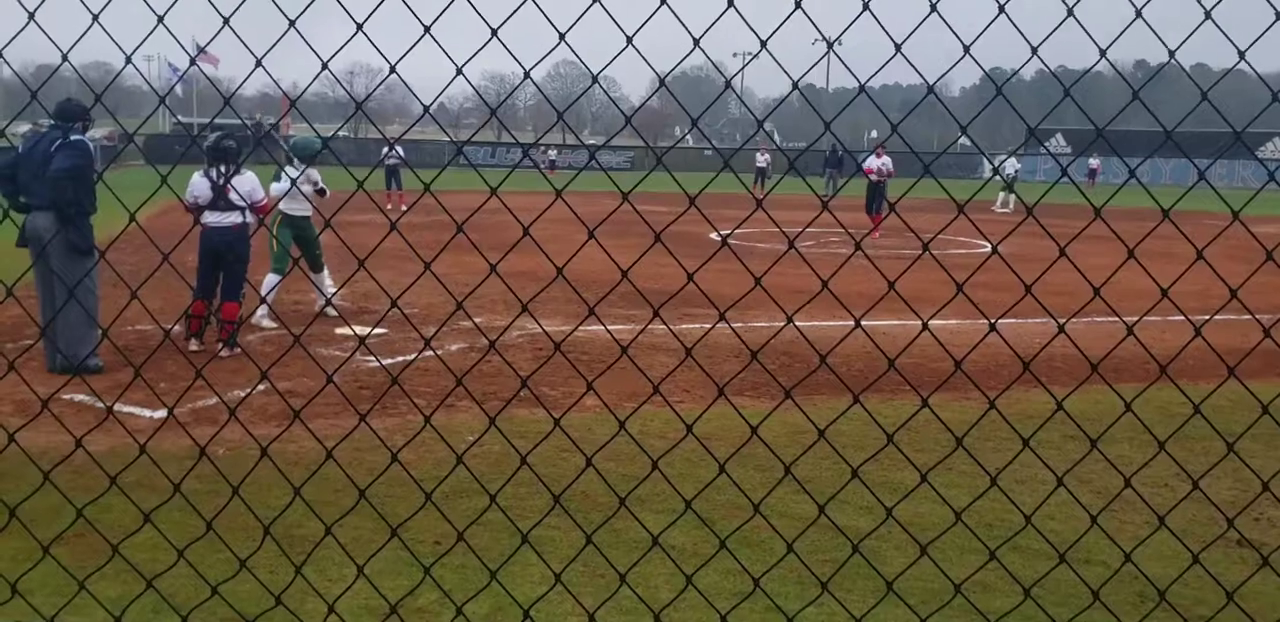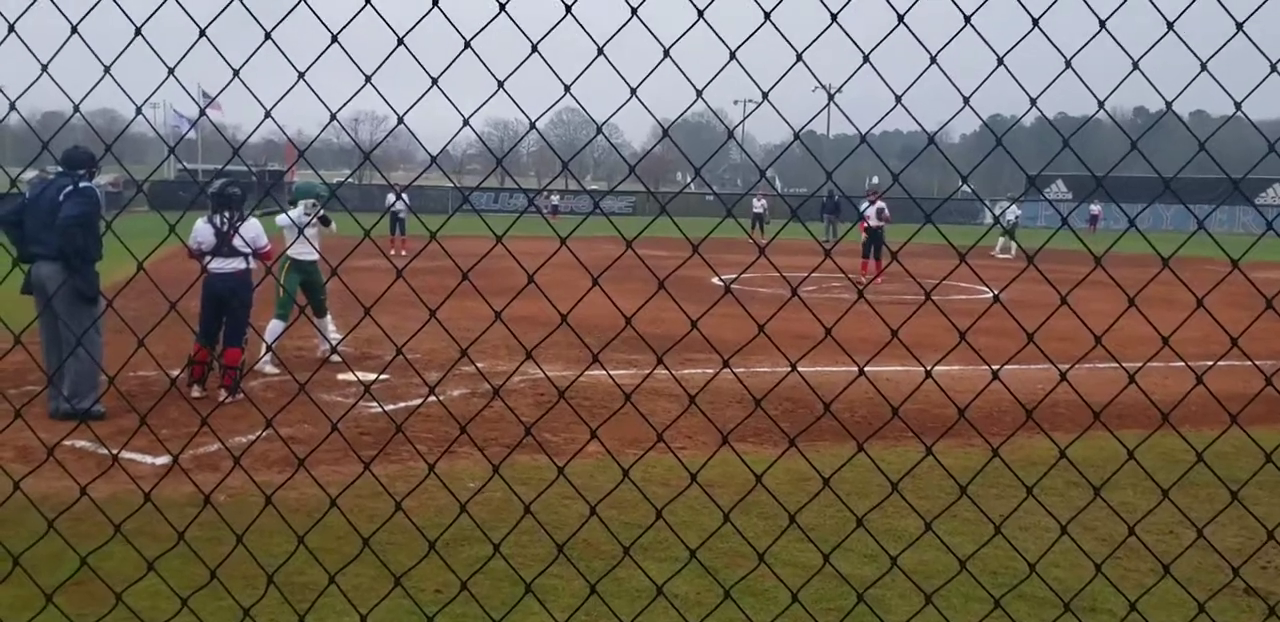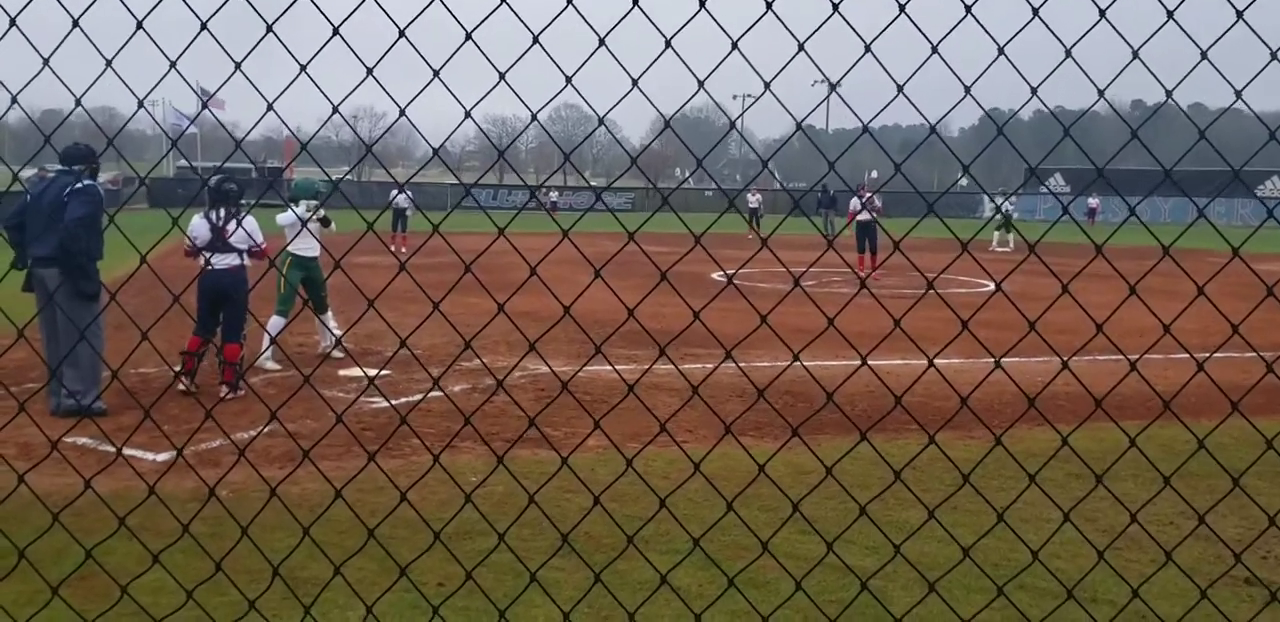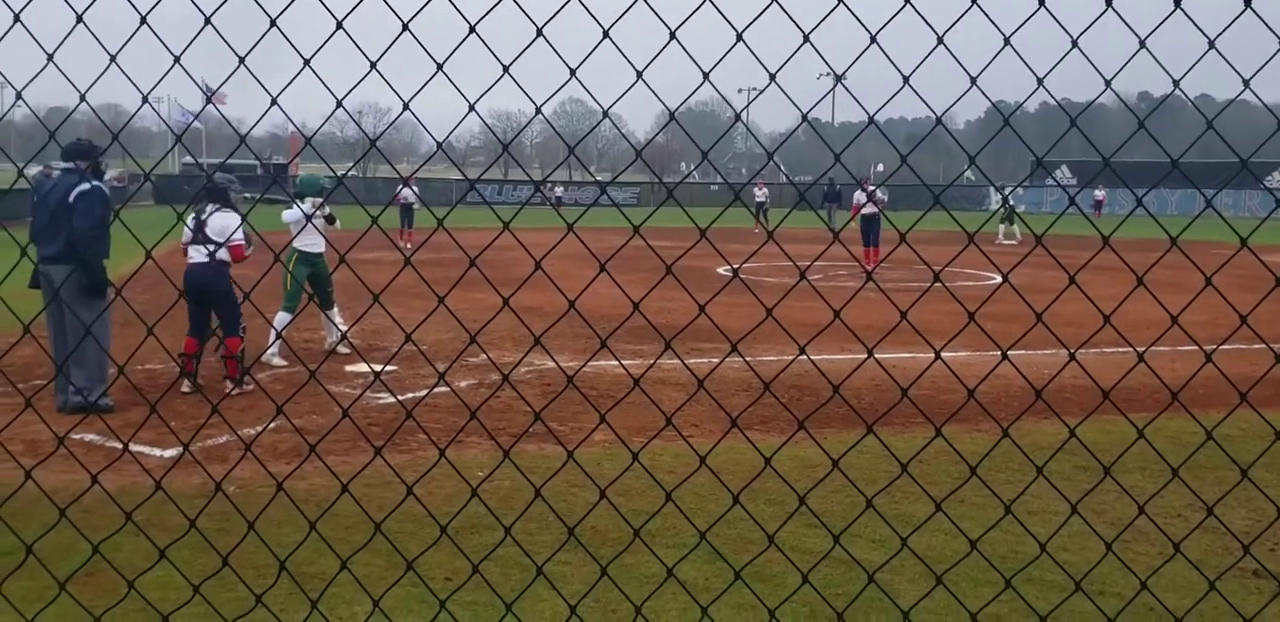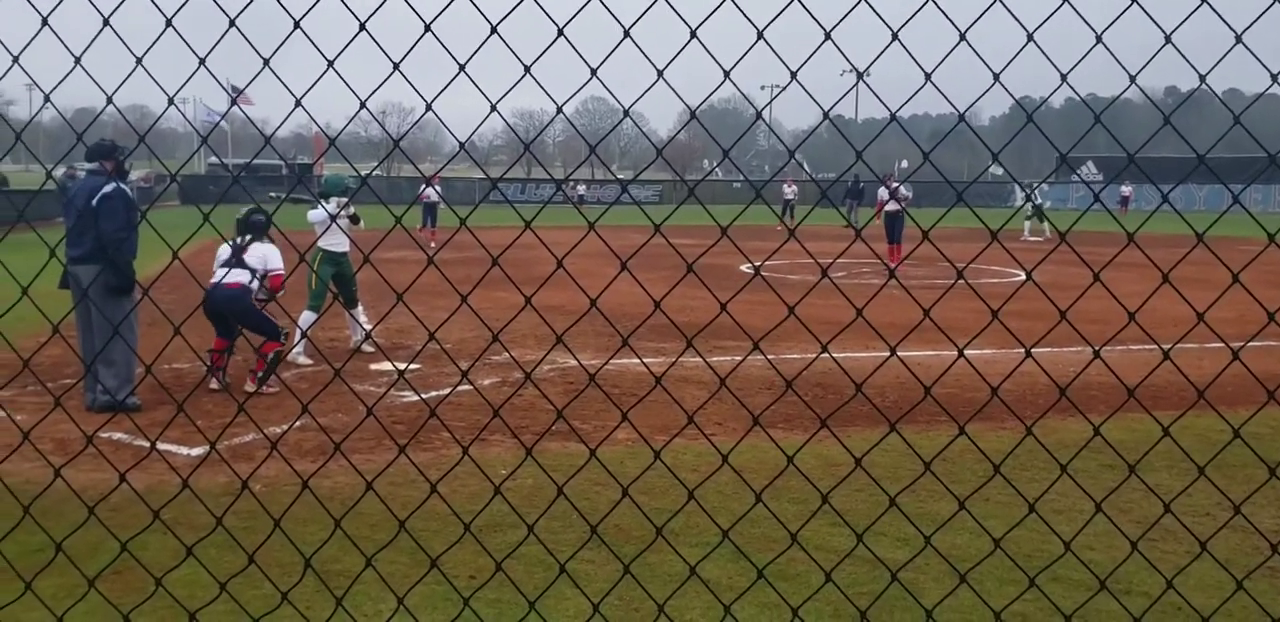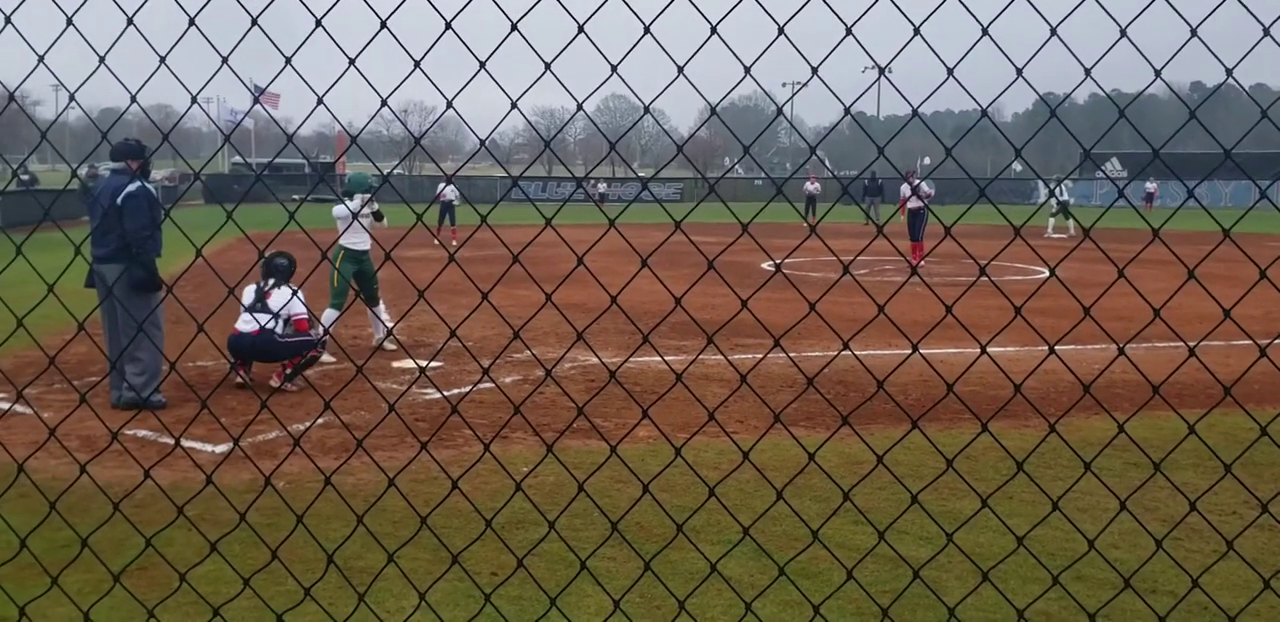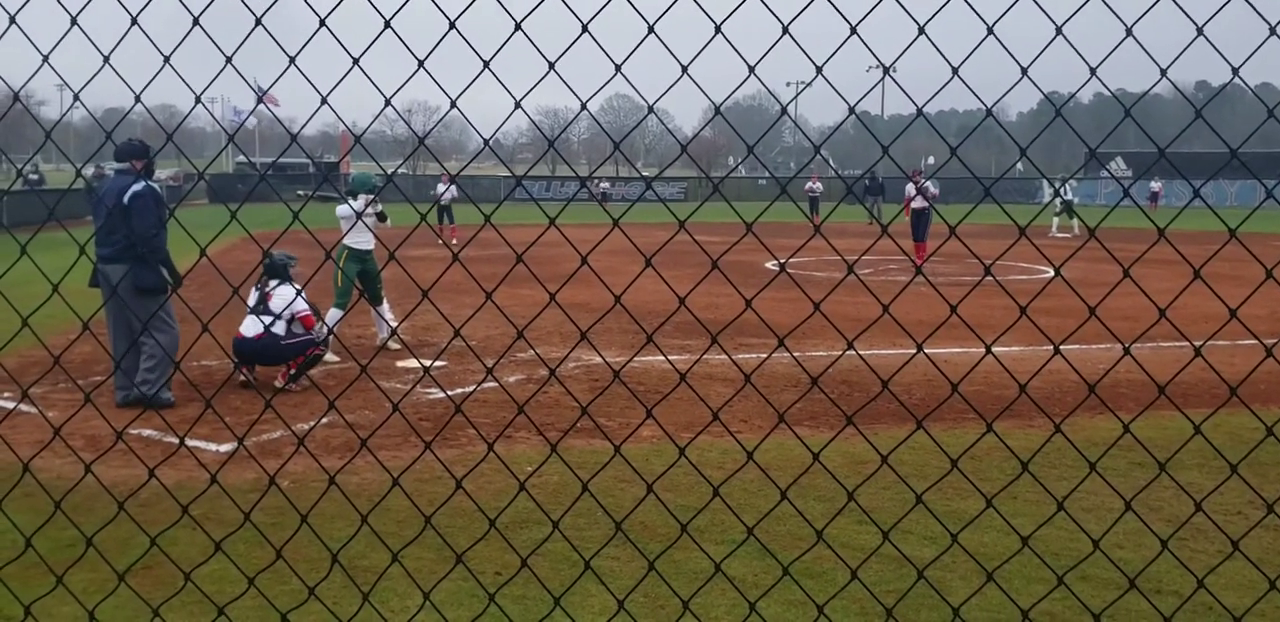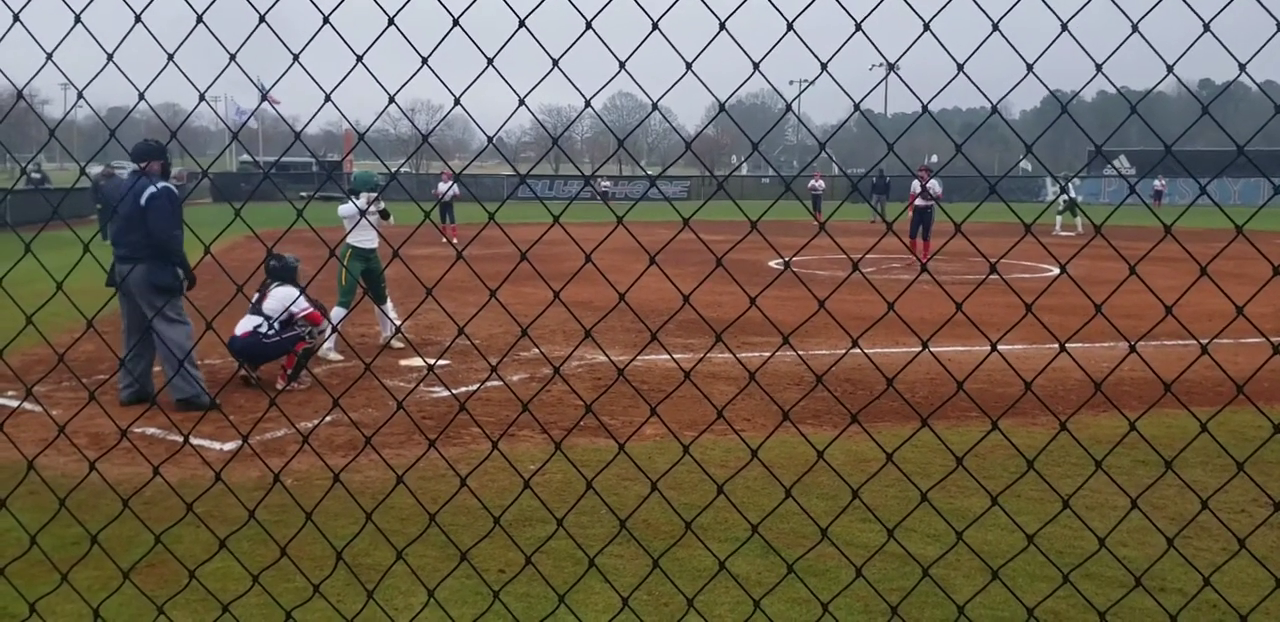
dt=0.4s
person 1, frame 1
left shoulder: (32, 143)
right shoulder: (76, 144)
right elbow: (59, 176)
right wrist: (69, 211)
left hip: (35, 223)
right hip: (64, 226)
left knee: (48, 292)
right knee: (79, 290)
left ankle: (55, 355)
right ankle: (78, 356)
person 1, frame 2
left shoulder: (38, 189)
right shoulder: (83, 191)
right elbow: (68, 224)
left wrist: (24, 248)
right wrist: (78, 259)
left hip: (40, 270)
right hip: (69, 273)
left knee: (52, 339)
right knee: (83, 337)
left ankle: (58, 401)
right ankle: (80, 402)
person 1, frame 3
left shoulder: (39, 187)
right shoulder: (85, 189)
left elbow: (12, 222)
right elbow: (74, 227)
left wrist: (22, 253)
right wrist: (80, 262)
left hip: (41, 270)
right hip: (70, 273)
left knee: (53, 337)
right knee: (84, 335)
left ankle: (58, 397)
right ankle: (80, 398)
person 1, frame 4
left shoulder: (48, 187)
right shoulder: (89, 189)
left elbow: (35, 230)
right elbow: (86, 235)
left wrist: (47, 258)
right wrist: (97, 273)
left hip: (48, 268)
right hip: (76, 269)
left knee: (61, 334)
right knee: (90, 332)
left ankle: (66, 394)
right ankle: (87, 395)
person 1, frame 5
left shoulder: (76, 188)
right shoulder: (112, 190)
left elbow: (76, 230)
right elbow: (115, 238)
left wrist: (78, 261)
right wrist: (126, 272)
left hip: (78, 268)
right hip: (104, 270)
left knee: (90, 334)
right knee: (118, 332)
left ankle: (94, 393)
right ankle: (114, 395)
person 1, frame 6
left shoulder: (102, 187)
right shoulder: (137, 189)
left elbow: (99, 229)
right elbow: (139, 237)
left wrist: (117, 263)
right wrist: (150, 271)
left hip: (103, 267)
right hip: (129, 268)
left knee: (116, 333)
right knee: (145, 331)
left ankle: (120, 390)
right ankle: (140, 392)
person 1, frame 7
left shoulder: (105, 188)
right shoulder: (142, 189)
left elbow: (104, 231)
right elbow: (149, 238)
left wrist: (108, 260)
right wrist: (171, 270)
left hip: (107, 268)
right hip: (136, 269)
left knee: (121, 333)
right knee: (162, 329)
left ankle: (126, 390)
right ankle: (149, 390)
person 1, frame 8
left shoulder: (123, 189)
right shoulder: (160, 190)
left elbow: (115, 232)
right elbow: (167, 237)
right wrist: (186, 269)
left hip: (125, 267)
right hip: (151, 269)
left knee: (135, 331)
right knee: (173, 329)
left ankle: (133, 389)
right ankle: (189, 392)
person 2, frame 1
left shoulder: (312, 172)
right shoulder: (285, 172)
left elbow: (324, 195)
right elbow: (273, 192)
left wrist: (316, 183)
right wrist: (297, 181)
left hip: (304, 222)
right hip: (283, 222)
left knee: (317, 264)
right knee: (279, 268)
left ankle: (324, 303)
right ankle: (260, 314)
person 2, frame 2
left shoulder: (314, 215)
right shoulder: (290, 215)
left elbow: (332, 227)
right elbow: (279, 221)
left wrist: (318, 212)
right wrist: (301, 209)
left hip: (312, 267)
right hip: (292, 266)
left knee: (321, 309)
right knee: (282, 313)
left ankle: (327, 349)
right ankle: (263, 360)
person 2, frame 3
left shoulder: (314, 212)
right shoulder: (291, 211)
left elbow: (331, 227)
right elbow: (280, 221)
left wrist: (319, 212)
right wrist: (303, 209)
left hip: (312, 263)
right hip: (292, 262)
left knee: (322, 305)
right knee: (283, 309)
left ankle: (327, 345)
right ankle: (264, 356)
person 2, frame 4
left shoulder: (319, 208)
right shoulder: (296, 207)
left elbow: (335, 225)
right elbow: (286, 218)
left wrist: (325, 210)
right wrist: (309, 206)
left hip: (318, 259)
right hip: (299, 258)
left knee: (328, 301)
right knee: (290, 305)
left ankle: (333, 341)
right ankle: (271, 352)
person 2, frame 5
left shoulder: (343, 208)
right shoulder: (321, 207)
left elbow: (359, 225)
right elbow: (311, 218)
left wrist: (350, 210)
right wrist: (333, 206)
left hip: (343, 258)
right hip: (324, 258)
left knee: (352, 300)
right knee: (315, 304)
left ankle: (358, 339)
right ankle: (296, 351)
person 2, frame 6
left shoulder: (366, 207)
right shoulder: (346, 205)
left elbow: (383, 223)
right elbow: (336, 213)
left wrist: (373, 206)
right wrist: (357, 202)
left hip: (364, 256)
right hip: (345, 256)
left knee: (374, 298)
right knee: (337, 302)
left ankle: (380, 337)
person 2, frame 7
left shoulder: (370, 207)
right shoulder: (348, 205)
left elbow: (386, 223)
right elbow: (340, 213)
left wrist: (377, 207)
right wrist: (362, 202)
left hip: (368, 256)
right hip: (349, 256)
left knee: (378, 298)
right knee: (341, 302)
left ankle: (384, 337)
person 2, frame 8
left shoulder: (373, 205)
right shoulder: (350, 204)
left elbow: (389, 221)
right elbow: (341, 213)
left wrist: (380, 205)
right wrist: (364, 201)
left hip: (372, 254)
right hip: (352, 254)
left knee: (381, 296)
right knee: (345, 300)
left ankle: (388, 335)
right ankle: (326, 347)
person 3, frame 1
left shoulder: (199, 178)
right shoulder: (247, 178)
left elbow: (190, 207)
right elbow: (263, 209)
left hip: (209, 236)
right hip: (237, 236)
left knee: (203, 287)
right knee: (232, 290)
left ankle: (194, 338)
right ankle: (226, 343)
person 3, frame 2
left shoulder: (202, 224)
right shoulder: (251, 224)
left elbow: (193, 252)
right elbow: (266, 255)
left hip: (212, 282)
right hip: (239, 282)
left knee: (206, 333)
right knee: (235, 336)
left ankle: (196, 384)
right ankle: (228, 389)
person 3, frame 3
left shoulder: (198, 220)
right shoulder: (246, 221)
left elbow: (189, 251)
right elbow: (261, 253)
left hip: (208, 278)
right hip: (235, 278)
left knee: (202, 328)
right knee: (233, 332)
left ankle: (186, 377)
right ankle: (229, 384)
person 3, frame 4
left shoulder: (194, 216)
right shoulder: (230, 217)
left elbow: (185, 249)
right elbow: (238, 255)
right wrist: (246, 249)
left hip: (192, 274)
right hip: (215, 273)
left knee: (197, 327)
right knee: (233, 326)
left ankle: (188, 379)
right ankle: (235, 380)
person 3, frame 5
left shoulder: (226, 246)
right shoulder: (268, 248)
right elbow: (278, 285)
right wrist: (266, 293)
left hip: (212, 295)
right hip: (237, 297)
left knee: (226, 331)
right knee: (277, 335)
left ankle: (217, 376)
right ankle: (257, 381)
person 3, frame 6
left shoulder: (250, 289)
right shoulder: (292, 291)
right elbow: (302, 327)
left hip: (235, 344)
right hip: (263, 345)
right knee: (317, 342)
left ankle: (241, 371)
right ankle: (283, 378)
person 3, frame 7
left shoulder: (257, 287)
right shoulder: (292, 289)
right elbow: (309, 325)
left hip: (240, 347)
right hip: (267, 349)
right knee: (321, 339)
left ankle: (245, 369)
right ankle: (288, 378)
person 3, frame 8
left shoulder: (265, 289)
right shoulder: (290, 292)
right elbow: (317, 321)
left hip: (235, 344)
right hip: (253, 347)
right knee: (307, 333)
left ankle: (249, 367)
right ankle: (287, 378)
